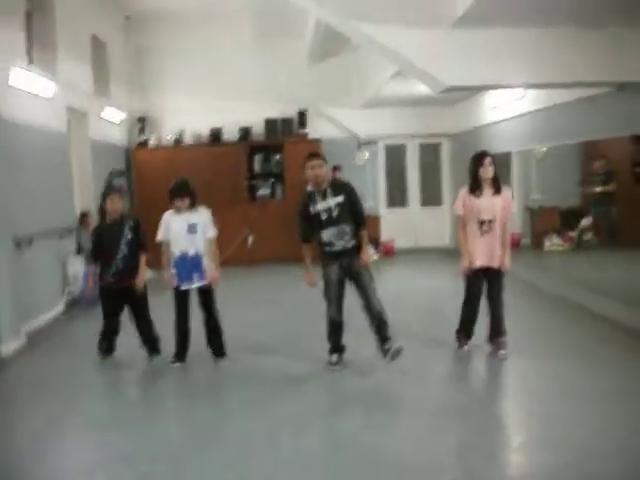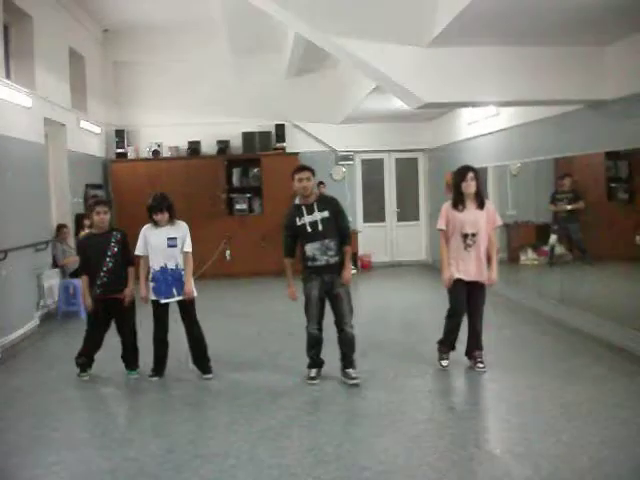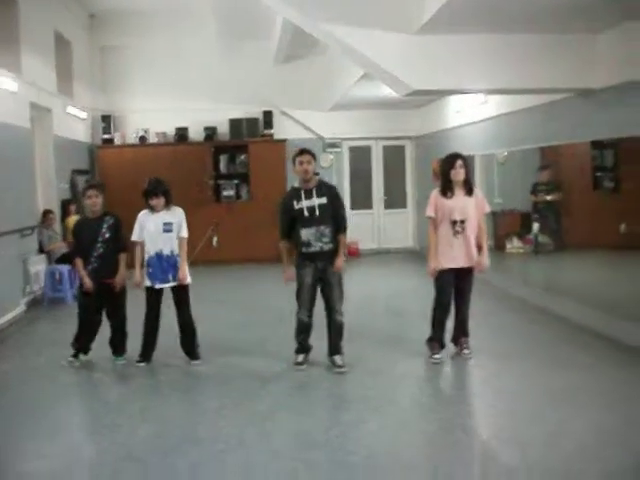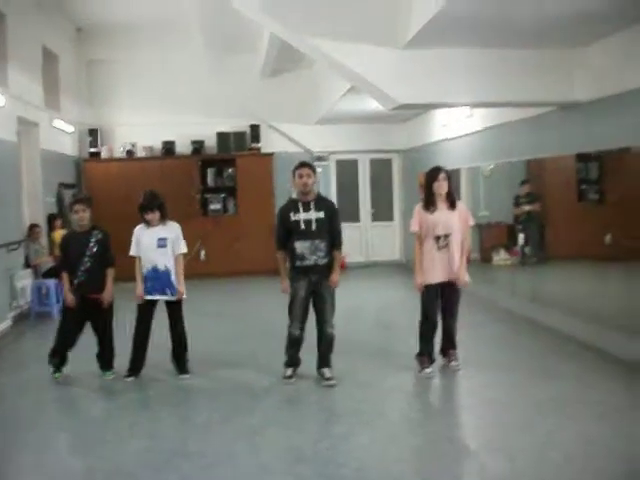
dt=0.2s
person 1, frame 1
left shoulder: (345, 189)
right shoulder: (307, 202)
left elbow: (361, 220)
right elbow: (306, 239)
left wrist: (365, 249)
right wrist: (308, 269)
left hip: (355, 256)
right hip: (331, 261)
left knee: (371, 299)
right knee: (334, 309)
left ankle: (386, 343)
right ankle: (336, 350)
person 1, frame 2
left shoulder: (331, 204)
right shoulder: (293, 215)
left elbow: (346, 237)
right elbow: (289, 252)
left wrist: (347, 267)
right wrist: (290, 283)
left hip: (337, 273)
right hip: (312, 276)
left knee: (345, 322)
right knee: (313, 324)
left ankle: (349, 366)
right ankle: (314, 364)
person 1, frame 3
left shoulder: (330, 192)
right shoulder: (290, 198)
left elbow: (341, 226)
right elbow: (285, 235)
left wrist: (341, 255)
right wrist: (287, 266)
left hip: (330, 261)
right hip: (305, 262)
left knee: (335, 310)
right knee: (304, 310)
left ankle: (335, 353)
right ankle: (302, 350)
person 1, frame 4
left shoulder: (327, 206)
right shoulder: (286, 210)
left elbow: (336, 242)
right elbow: (281, 246)
left wrist: (336, 271)
right wrist: (284, 277)
left hip: (324, 274)
right hip: (299, 276)
left knee: (326, 323)
right knee: (296, 323)
left ankle: (324, 366)
right ankle: (291, 363)
person 2, frame 1
left shoulder: (504, 193)
right shoulder: (466, 194)
left elbow: (505, 226)
right elbow: (461, 227)
left wrist: (507, 254)
right wrist: (464, 255)
left hip: (495, 256)
right hip: (474, 256)
left knee: (496, 298)
right knee: (472, 296)
left ankle: (498, 338)
right ankle: (463, 334)
person 2, frame 2
left shoulder: (487, 207)
right shoulder: (449, 208)
left elbow: (492, 240)
right elbow: (444, 241)
left wrist: (494, 267)
right wrist: (445, 269)
left hip: (479, 270)
right hip: (457, 270)
left knee: (476, 314)
right knee: (457, 310)
left ankle: (475, 352)
right ankle: (445, 347)
person 2, frame 3
left shoulder: (475, 194)
right shoulder: (438, 195)
left elbow: (481, 226)
right elbow: (432, 228)
left wrist: (484, 253)
right wrist: (432, 258)
left hip: (468, 257)
right hip: (445, 258)
left knee: (463, 301)
right knee: (443, 301)
left ankle: (461, 338)
right ankle: (436, 342)
person 2, frame 4
left shoulder: (459, 208)
right shoulder: (421, 210)
left elbow: (465, 240)
right elbow: (418, 243)
left wrist: (462, 267)
right wrist: (418, 273)
left hip: (453, 272)
right hip: (430, 273)
left knee: (450, 314)
right knee: (429, 316)
left ankle: (449, 350)
right ankle: (425, 357)
person 3, frame 1
left shoulder: (203, 213)
right shoulder: (168, 217)
left elbow: (210, 242)
right elbow: (166, 246)
left wrist: (213, 267)
right wrist: (167, 270)
left hip: (202, 270)
right hip: (180, 273)
left knee: (209, 310)
right knee: (181, 314)
left ankle: (218, 349)
right ankle: (180, 353)
person 3, frame 2
left shoulder: (181, 227)
right shoulder: (146, 231)
left elbow: (188, 256)
right elbow: (143, 260)
left wrist: (188, 282)
right wrist: (142, 285)
left hip: (181, 284)
right hip: (158, 287)
left knee: (192, 325)
right knee: (160, 329)
left ankle: (204, 365)
right ankle: (158, 368)
person 3, frame 3
left shoulder: (177, 213)
right shoulder: (143, 217)
left elbow: (183, 242)
right elbow: (139, 246)
left wrist: (183, 267)
right wrist: (137, 271)
left hip: (176, 271)
right hip: (152, 273)
left knee: (184, 312)
right knee: (151, 314)
left ankle: (192, 351)
right ankle: (146, 353)
person 3, frame 4
left shoulder: (173, 228)
right shoulder: (139, 231)
left elbow: (179, 257)
right elbow: (138, 260)
left wrist: (181, 283)
right wrist: (139, 285)
left hip: (171, 285)
right hip: (148, 287)
left knee: (177, 326)
right knee: (141, 327)
left ankle: (181, 364)
right ankle: (134, 368)
person 4, frame 1
left shoulder: (132, 223)
right shoulder: (99, 229)
left elbow: (142, 250)
right elbow: (95, 258)
left wrist: (142, 273)
left hip: (133, 280)
right hip: (110, 283)
left knee: (142, 317)
right knee: (110, 318)
left ankle: (153, 349)
right ankle: (106, 349)
person 4, frame 2
left shoulder: (120, 236)
right shoulder: (85, 242)
left elbow: (130, 263)
right elbow: (83, 271)
left wrist: (131, 287)
right wrist: (86, 296)
left hip: (122, 293)
right hip: (98, 296)
left knee: (128, 331)
right knee: (94, 332)
left ankle: (131, 365)
right ankle: (83, 364)
person 4, frame 3
left shoulder: (113, 221)
right shoulder: (80, 225)
left elbow: (122, 250)
right elbow: (77, 255)
left wrist: (122, 273)
right wrist: (84, 277)
left hip: (113, 279)
right hip: (91, 280)
left knee: (117, 317)
right knee: (88, 317)
left ankle: (119, 351)
right ankle: (79, 350)
person 4, frame 4
left shoulder: (101, 235)
right shoulder: (67, 239)
left elbow: (110, 265)
right elbow: (64, 269)
left wrist: (108, 289)
right wrist: (67, 292)
left hip: (99, 294)
right hip: (76, 295)
left knee: (104, 332)
right knee: (67, 331)
left ankle: (106, 366)
right ankle: (57, 364)
